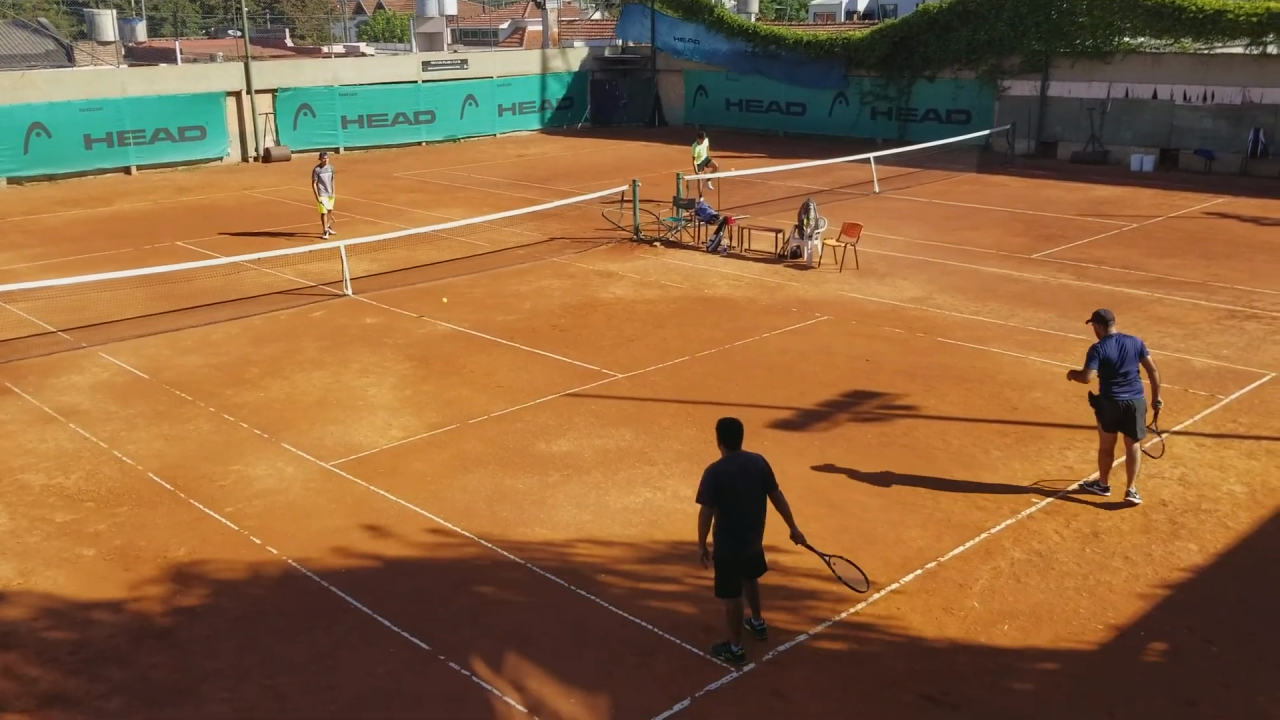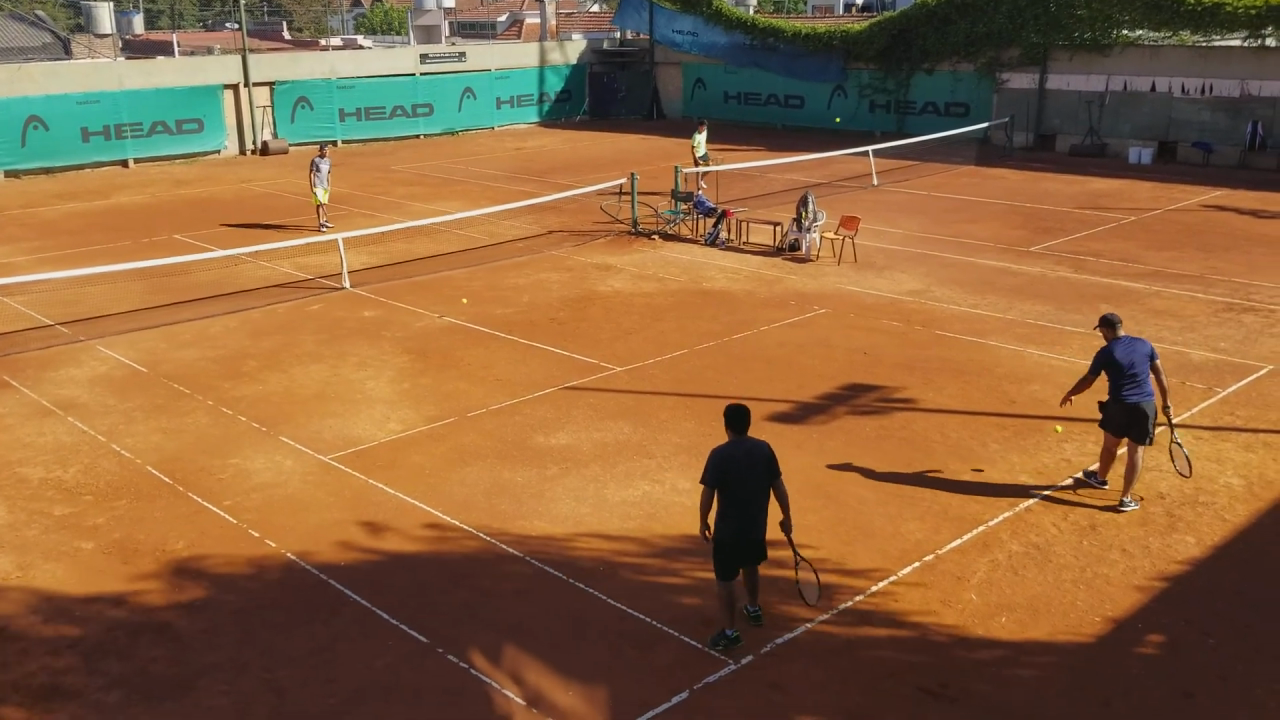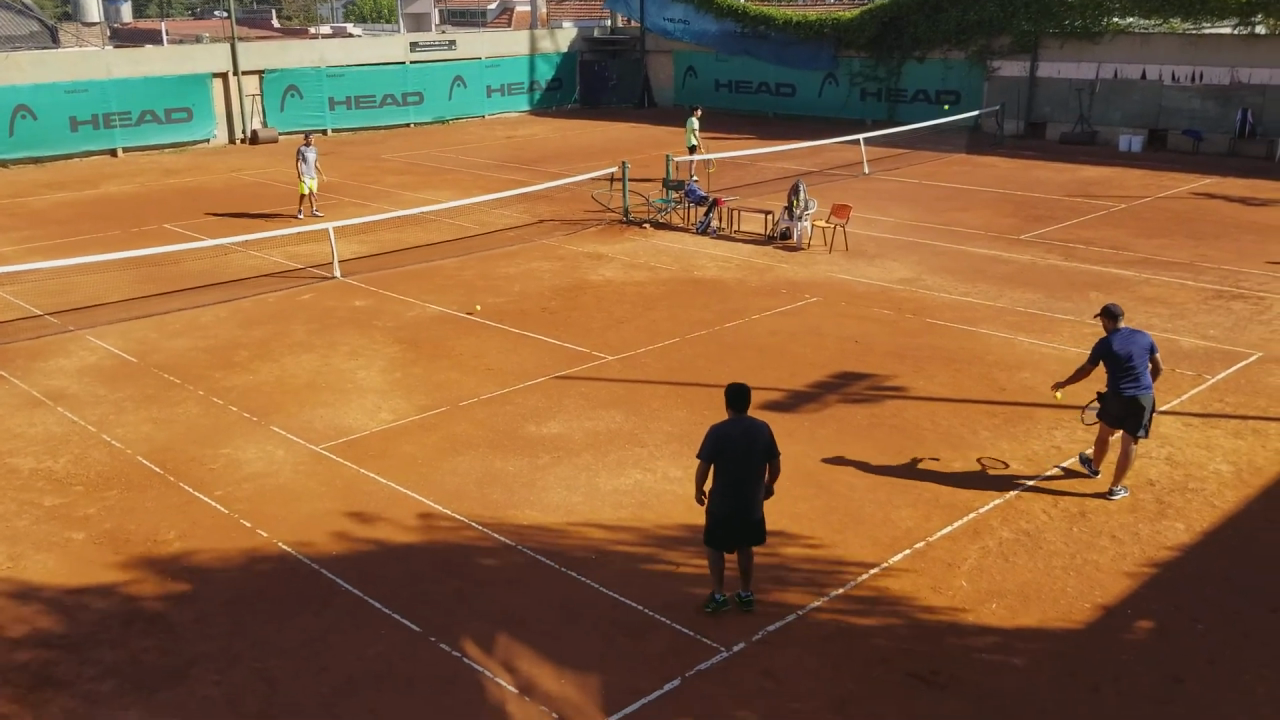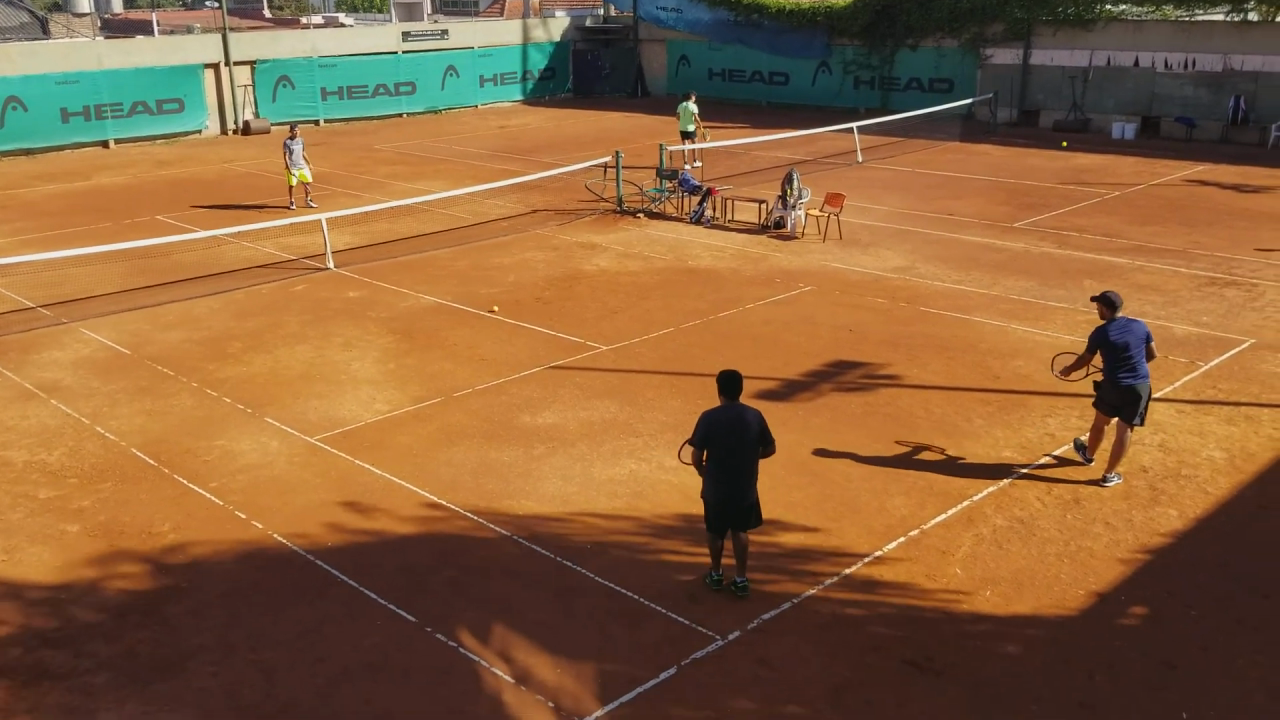
dt=0.3s
person 1, frame 1
left shoulder: (714, 472)
right shoulder: (758, 462)
left elbow: (706, 512)
right elbow: (777, 497)
left wrist: (702, 545)
right wrist: (793, 528)
left hip: (727, 543)
right hip: (753, 539)
left knee: (731, 594)
right knee: (750, 578)
left ankle: (735, 648)
right ankle: (757, 622)
person 1, frame 2
left shoulder: (719, 454)
right shoulder: (764, 449)
left elbow: (708, 493)
right elbow: (778, 485)
left wrist: (703, 522)
right wrist: (786, 516)
left hip: (728, 528)
right hip: (756, 524)
left knee: (725, 578)
right knee: (750, 565)
left ankle: (730, 632)
right ankle: (753, 608)
person 1, frame 3
left shoulder: (717, 431)
right shoulder: (763, 429)
left elbow: (704, 467)
right elbow: (775, 465)
left wrist: (699, 490)
right wrist: (769, 485)
left hip: (722, 504)
right hip: (752, 503)
left knee: (714, 547)
right knee: (745, 547)
left ankle: (718, 595)
right ankle: (746, 594)
person 1, frame 4
left shoulder: (709, 418)
right shoulder: (754, 416)
left elbow: (697, 455)
right elbow: (770, 449)
left wrist: (700, 468)
left hip: (716, 488)
right hip: (745, 487)
left knee: (715, 531)
right knee: (740, 531)
left ankle: (716, 574)
right ankle: (741, 579)
person 2, frame 1
left shoulder: (1098, 349)
right shoulder: (1135, 342)
left elbow: (1087, 378)
right elbow: (1153, 370)
left wrist: (1072, 375)
right wrist: (1156, 396)
left hip: (1109, 402)
right hip: (1136, 400)
left knee: (1107, 445)
right knee: (1133, 445)
left ankle: (1103, 484)
right ankle: (1131, 489)
person 2, frame 2
left shoulder: (1105, 352)
right shoulder: (1144, 345)
left elbow: (1087, 381)
right elbow: (1160, 374)
left wrist: (1069, 395)
right wrist: (1166, 401)
left hip: (1119, 405)
right hip: (1146, 405)
left knee: (1110, 444)
right knee: (1136, 451)
left ankle: (1100, 478)
right ankle: (1125, 499)
person 2, frame 3
left shoulder: (1104, 343)
right shoulder: (1144, 337)
left elbow: (1085, 370)
right elbow: (1158, 368)
left wrist: (1064, 383)
left hip: (1117, 397)
right hip: (1144, 397)
left knee: (1105, 434)
right knee: (1130, 443)
left ankle: (1094, 467)
right ankle: (1115, 488)
person 2, frame 4
left shoulder: (1100, 333)
right shoulder: (1139, 326)
left elbow: (1085, 359)
right elbow: (1152, 354)
left wrist: (1068, 370)
left hip: (1112, 387)
right hip: (1140, 386)
left knee: (1100, 422)
right knee: (1125, 430)
left ankle: (1088, 455)
right ankle: (1109, 474)
